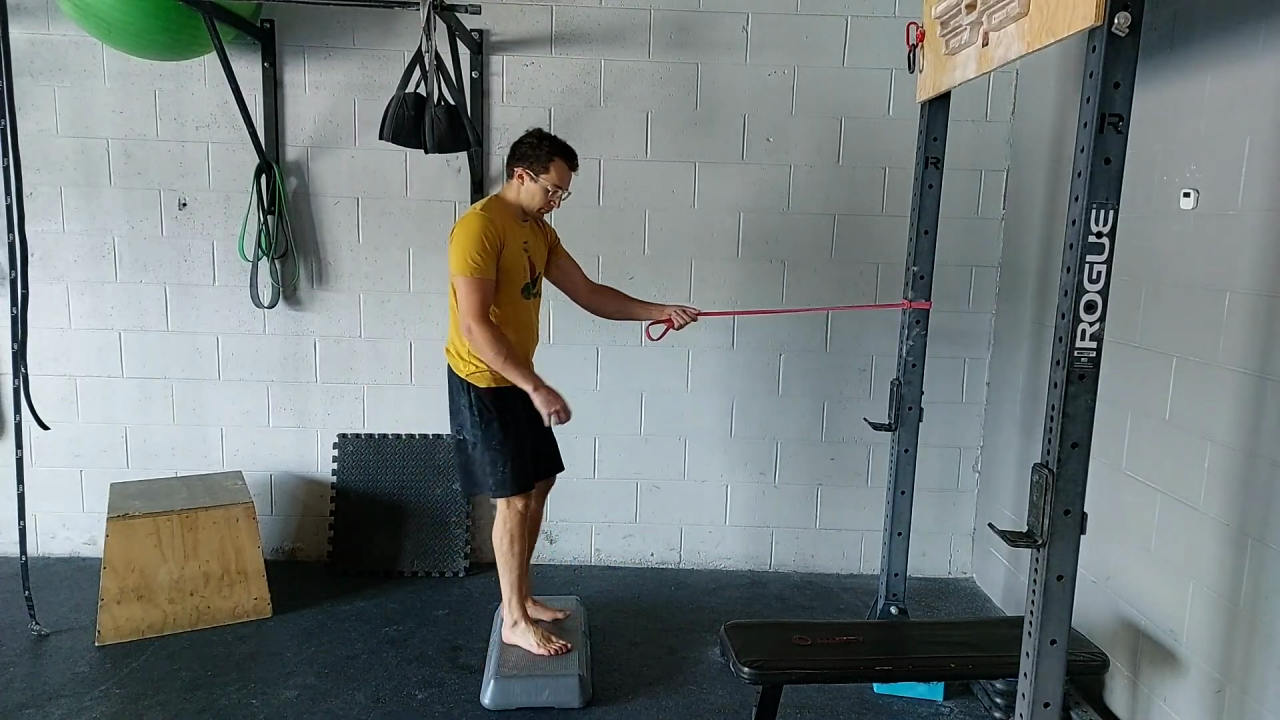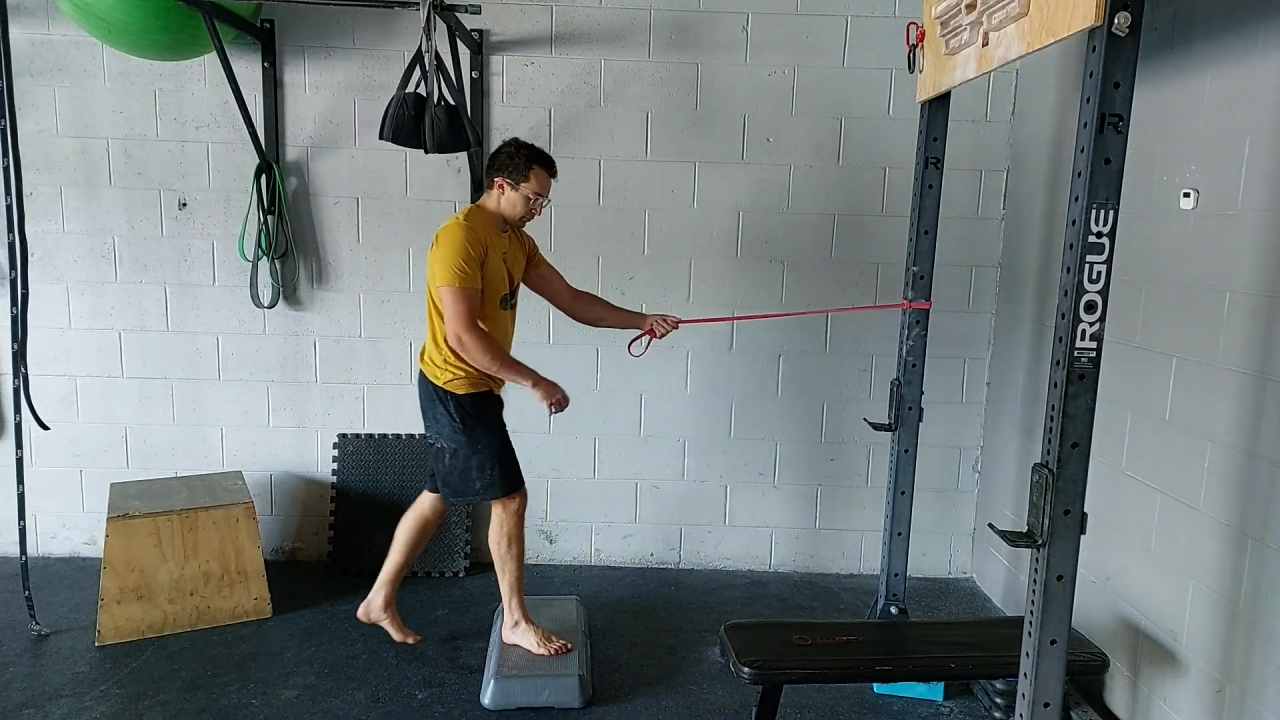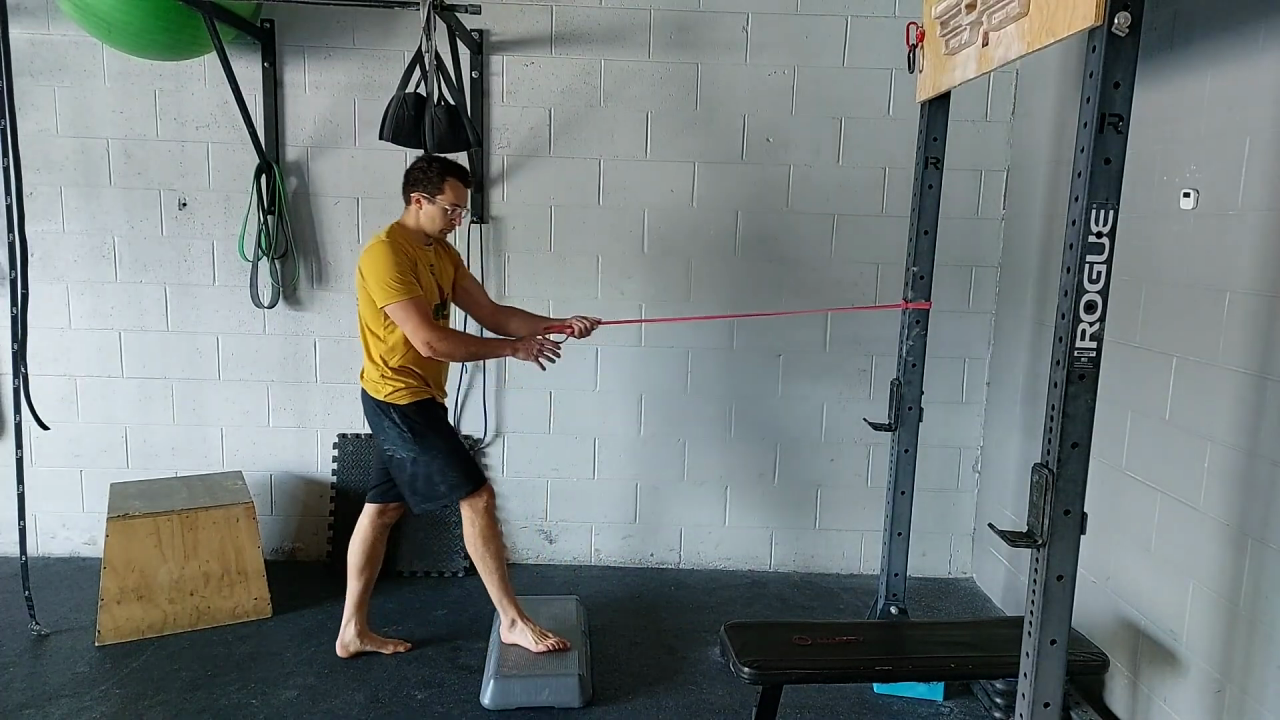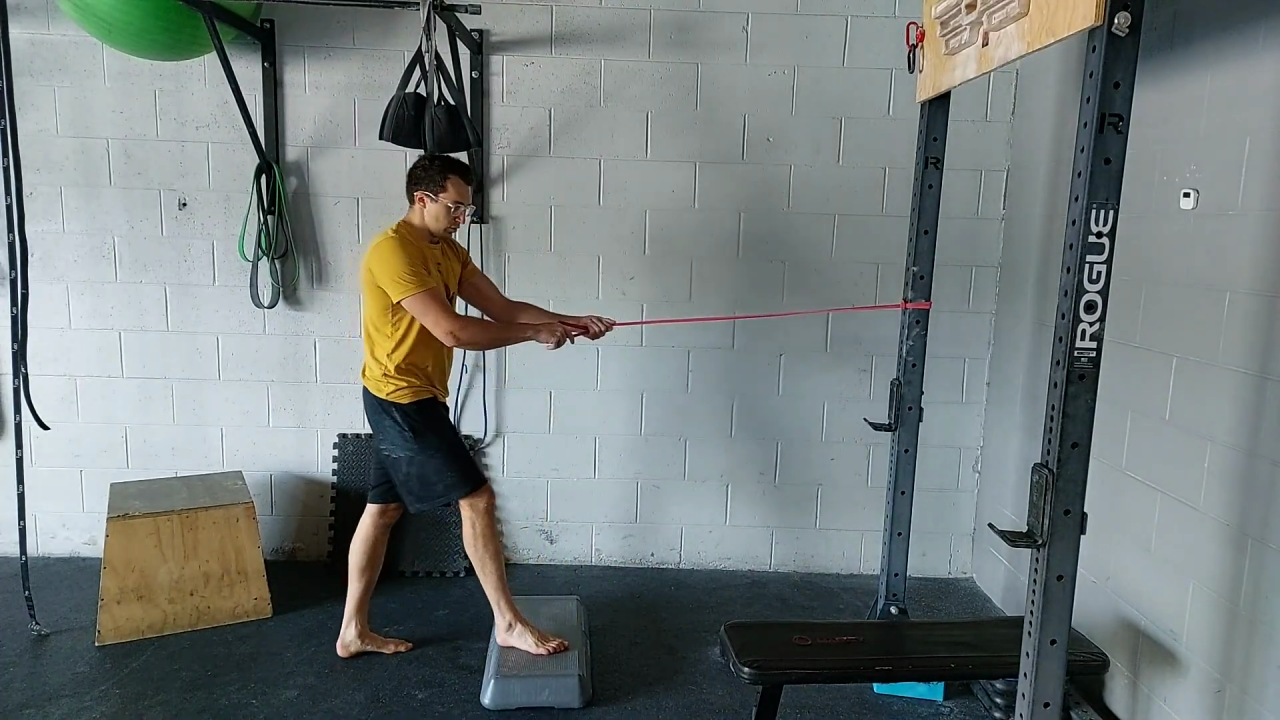
dt=0.5s
person 1, frame 1
left shoulder: (538, 230)
right shoulder: (479, 227)
left elbow: (588, 293)
right elbow: (475, 324)
left wrist: (659, 311)
right wrist: (537, 389)
left hip: (517, 380)
right hip: (484, 385)
left knee: (539, 483)
right knee: (514, 499)
left ankle: (521, 597)
right ankle: (514, 621)
person 1, frame 2
left shoulder: (516, 240)
right shoulder: (461, 237)
left elbow: (570, 300)
right elbow: (462, 336)
left wrist: (641, 320)
right wrist: (534, 382)
left hip: (472, 389)
right hip: (456, 389)
left knee: (438, 497)
right knee: (509, 498)
left ankle: (380, 600)
right ankle: (516, 621)
person 1, frame 3
left shoulder: (442, 253)
right shoulder: (386, 255)
left elbow: (492, 314)
right elbow: (429, 341)
left wrist: (557, 324)
right wrist: (515, 348)
left hip: (410, 401)
right hip: (400, 401)
left knee: (381, 510)
right knee: (477, 498)
left ankle: (353, 629)
right ankle: (511, 620)
person 1, frame 4
left shoulder: (448, 250)
right shoulder: (393, 251)
left elbow: (501, 309)
right elbow: (452, 331)
left wrist: (571, 321)
right wrist: (535, 333)
left hip: (409, 399)
right hip: (402, 400)
left knee: (383, 509)
right knee: (477, 497)
left ankle: (353, 629)
right ankle: (508, 622)
